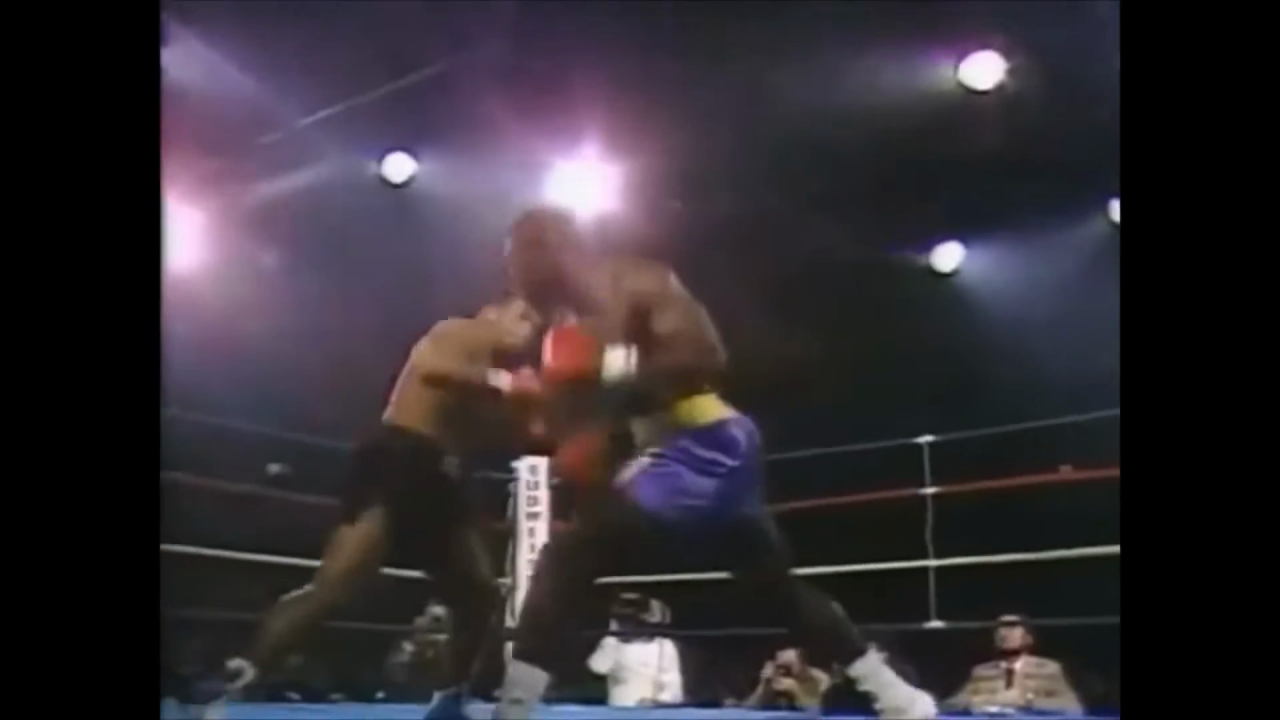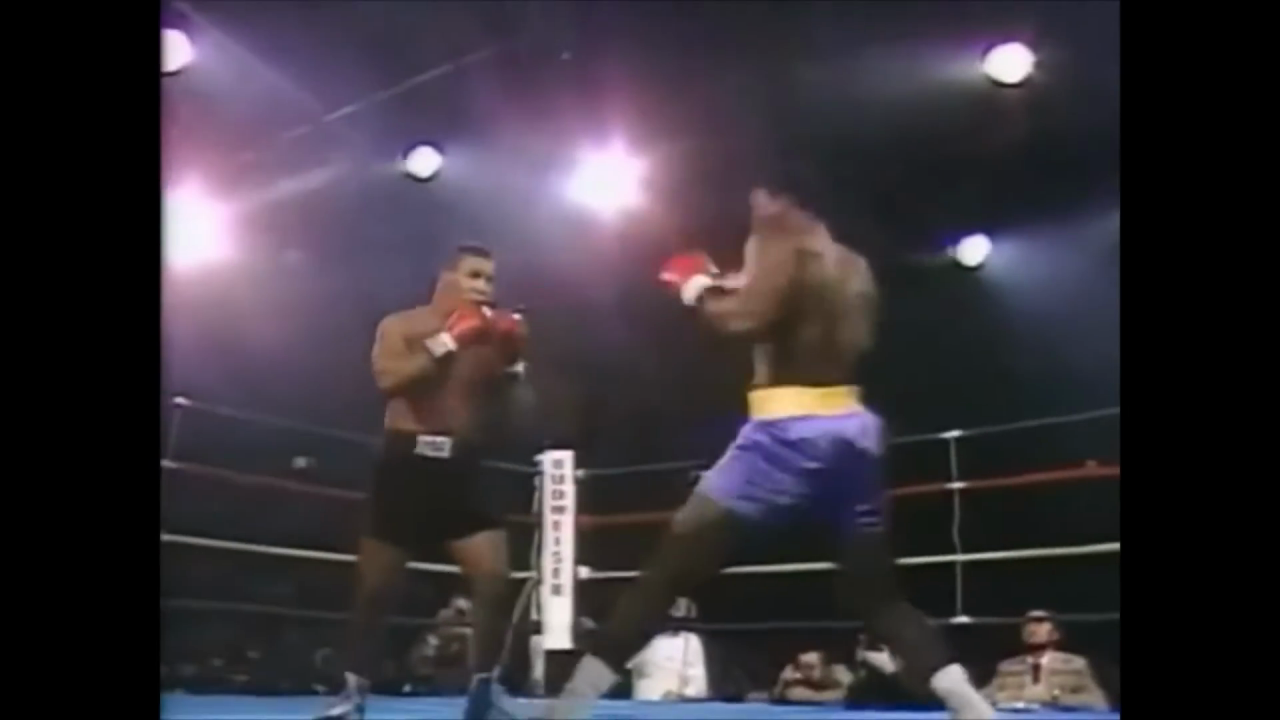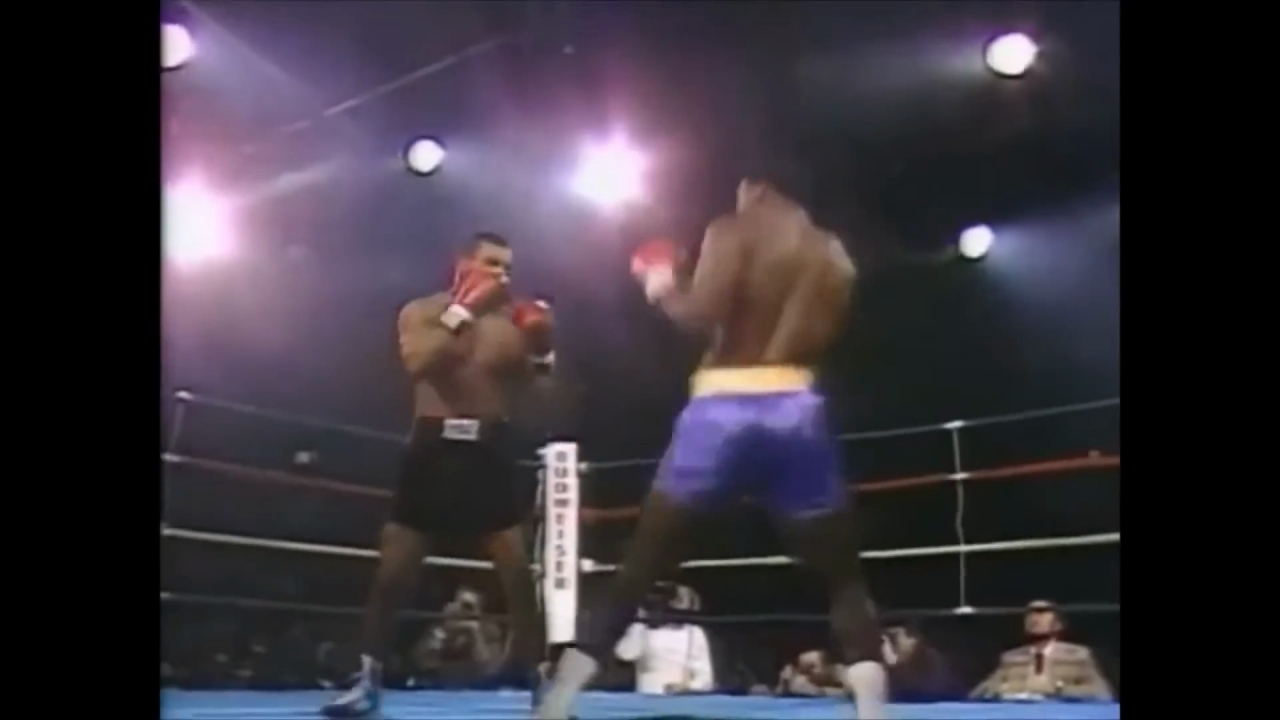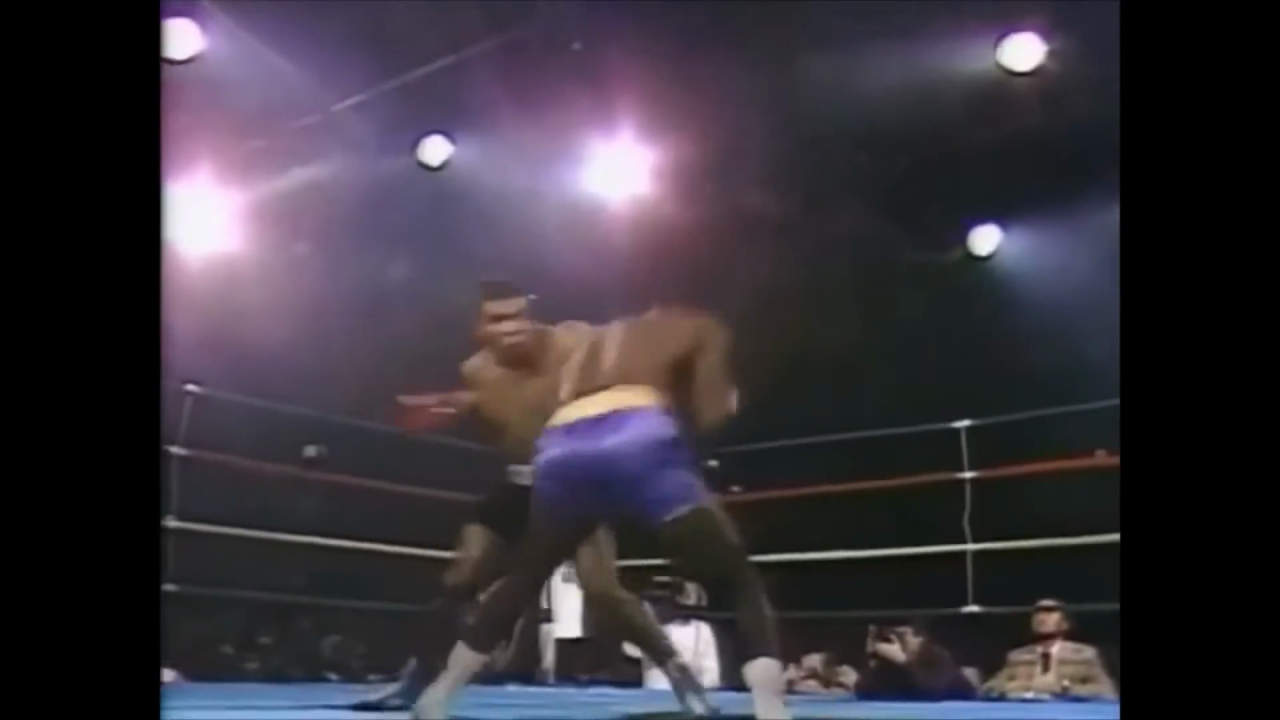
dt=0.4s
person 1, frame 1
left shoulder: (638, 283)
right shoulder: (580, 306)
left elbow: (706, 359)
left wrist: (612, 365)
left hip: (701, 442)
right hip: (714, 443)
left knee: (567, 561)
right knee: (779, 588)
person 1, frame 2
left shoulder: (779, 244)
right shoulder: (854, 266)
left elbow: (748, 319)
left wrist: (697, 290)
left hip: (787, 430)
right hip: (853, 429)
left knee: (667, 572)
right knee: (879, 599)
person 1, frame 3
left shoulder: (736, 232)
right shoulder: (836, 260)
left elbow: (699, 313)
left wrist: (658, 282)
left hip: (719, 411)
right hip: (795, 414)
left knee: (637, 577)
right knee: (845, 583)
person 1, frame 4
left shoulder: (594, 339)
right shoulder: (700, 329)
right elbow: (713, 412)
right wrist: (727, 396)
left hip: (560, 451)
right hip: (640, 439)
left knee: (521, 585)
right knee: (741, 586)
person 2, frame 1
left shoulder: (487, 368)
right shoulder: (454, 336)
right elbow: (432, 368)
right wrist: (503, 382)
left hip: (435, 477)
right hip: (395, 465)
left knee: (480, 595)
right knee: (333, 589)
right ankle: (236, 684)
person 2, frame 2
left shoulder: (493, 336)
right shoulder: (400, 326)
right elbow: (389, 380)
left wrist: (514, 359)
right wrist: (448, 341)
left hip: (460, 471)
right hip: (406, 466)
left knee: (495, 585)
right knee: (374, 591)
person 2, frame 3
left shoulder: (514, 322)
right shoulder: (421, 313)
right elbow: (418, 363)
left wrist: (542, 347)
right wrist: (463, 310)
left hip: (490, 454)
right hip: (434, 451)
left knee: (517, 578)
right knee: (393, 575)
person 2, frame 4
left shoulder: (570, 343)
right shoulder: (477, 371)
right hip: (518, 487)
left knee: (601, 592)
right knee: (458, 583)
left ankle: (678, 673)
right ankle: (412, 681)
